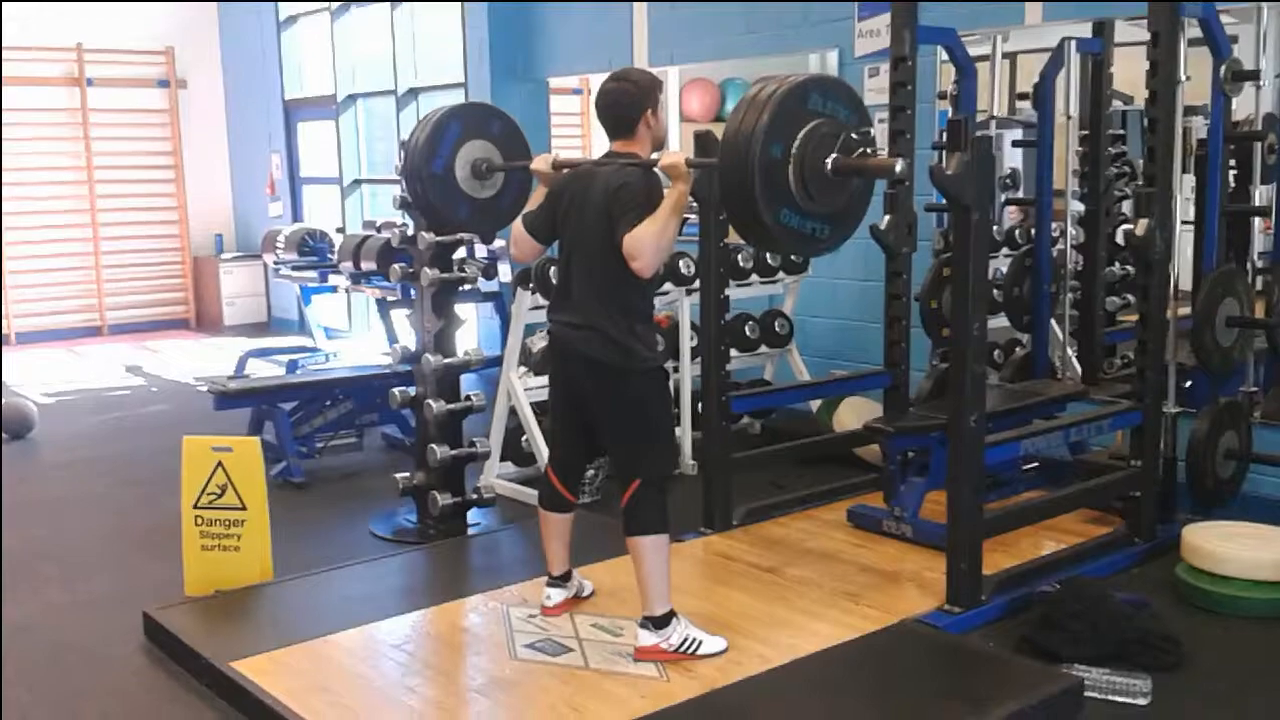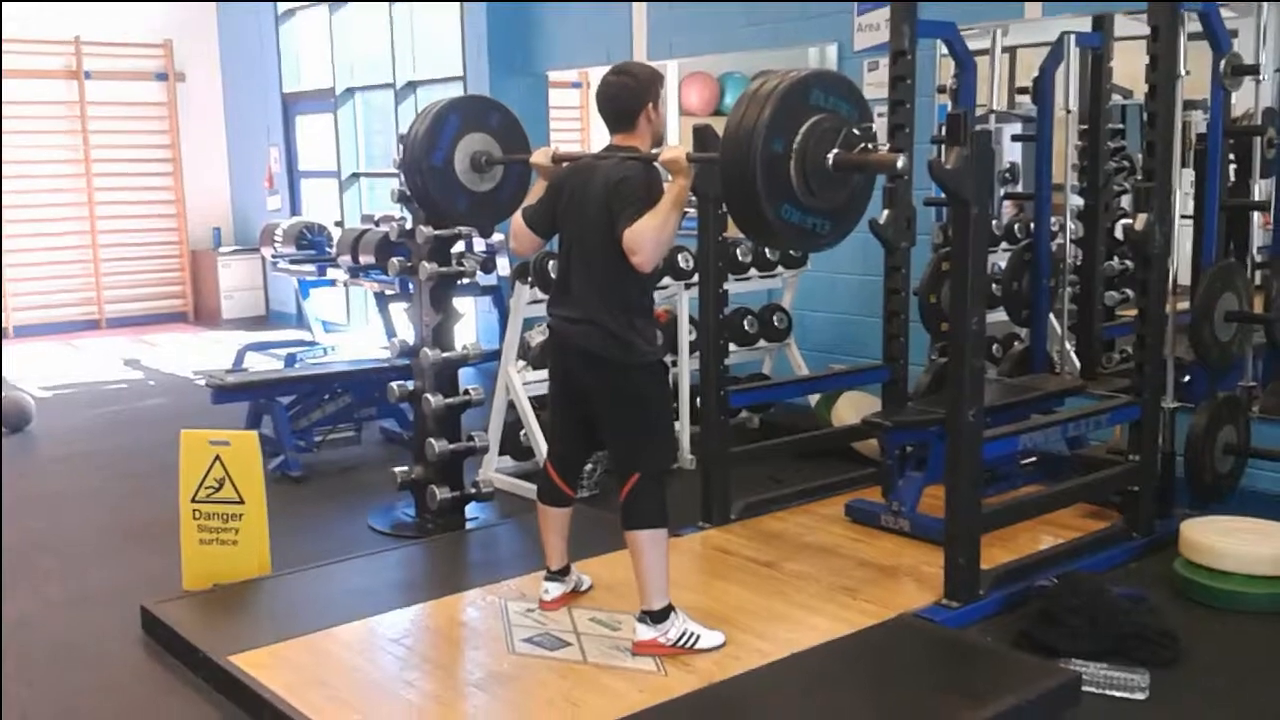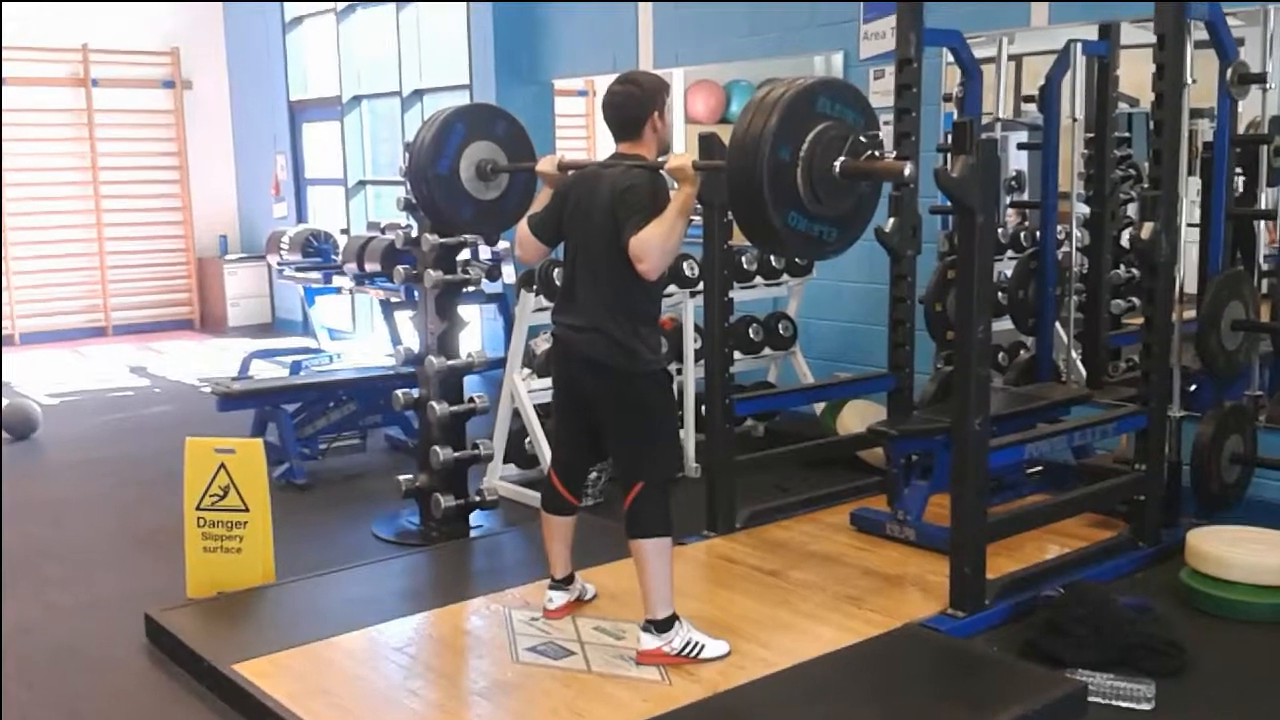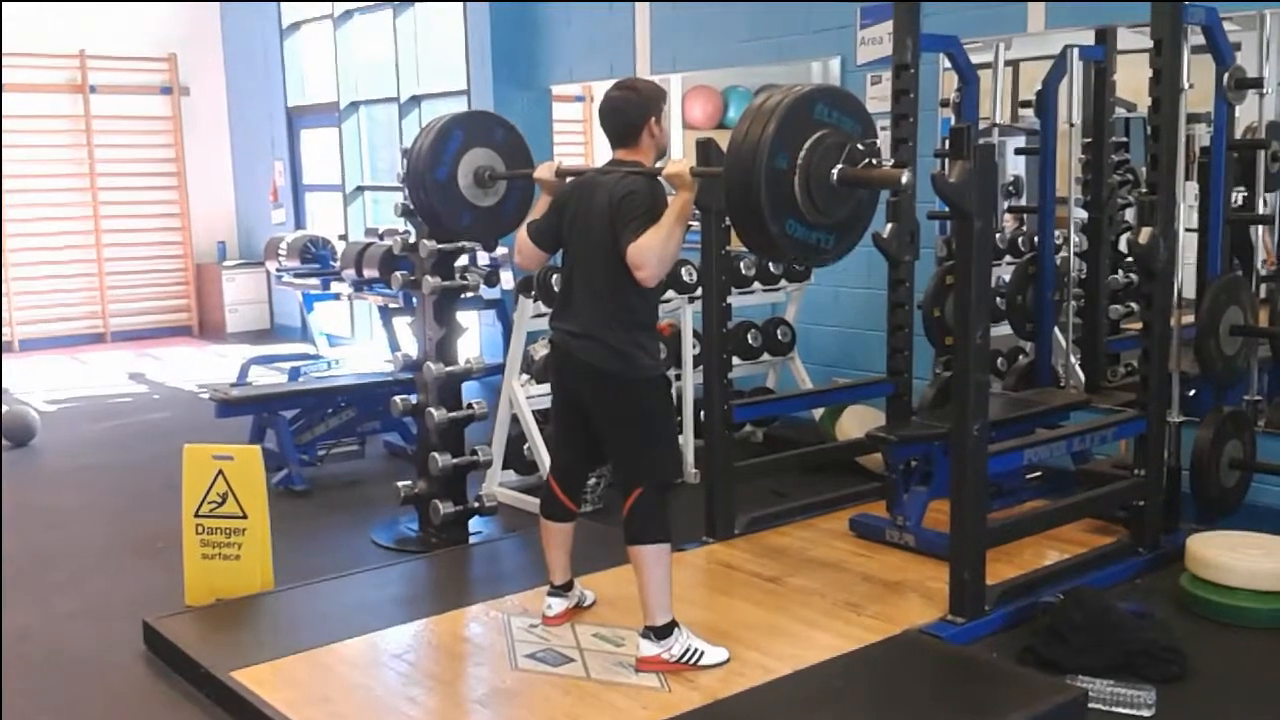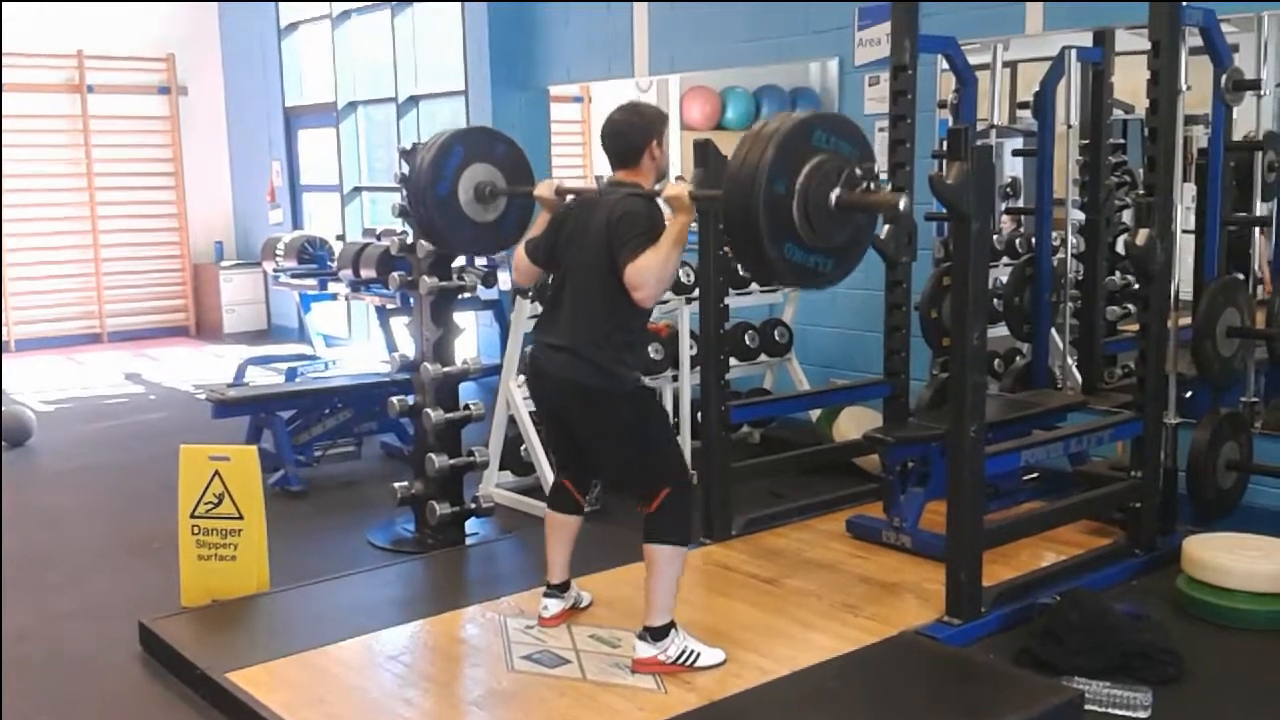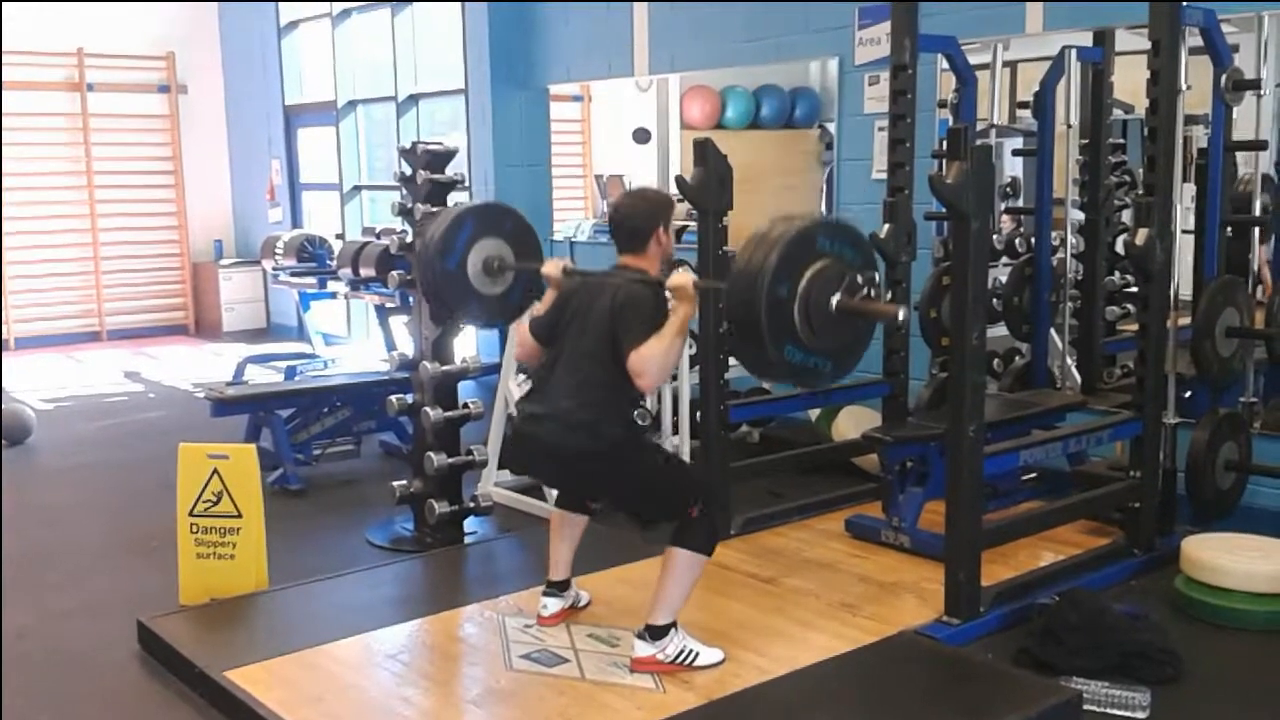
dt=0.4s
person 1, frame 1
left shoulder: (572, 181)
right shoulder: (637, 182)
left elbow: (521, 247)
right elbow: (642, 258)
left wrist: (540, 187)
right wrist: (678, 189)
left hip: (569, 346)
right hip: (620, 357)
left knee: (564, 463)
right knee: (645, 479)
left ankle: (559, 583)
right ankle: (659, 627)
person 1, frame 2
left shoulder: (572, 175)
right shoulder: (637, 177)
left elbow: (520, 241)
right elbow: (642, 252)
left wrist: (540, 181)
right wrist: (679, 185)
left hip: (569, 341)
right hip: (621, 351)
left knee: (563, 457)
right knee: (644, 474)
left ankle: (557, 578)
right ankle: (657, 621)
person 1, frame 3
left shoulder: (578, 183)
right shoulder: (643, 184)
left elbow: (526, 248)
right elbow: (648, 260)
left wrist: (546, 188)
right wrist: (685, 192)
left hip: (573, 349)
right hip: (624, 359)
left knee: (567, 465)
right knee: (648, 482)
left ankle: (561, 585)
right ankle: (661, 630)
person 1, frame 4
left shoulder: (577, 188)
right shoulder: (640, 190)
left elbow: (524, 255)
right elbow: (646, 265)
left wrist: (544, 194)
right wrist: (683, 197)
left hip: (571, 354)
right hip: (622, 365)
left knee: (565, 472)
right knee: (646, 489)
left ankle: (560, 593)
right ankle: (661, 638)
person 1, frame 5
left shoulder: (576, 207)
right shoulder: (636, 209)
left elbow: (521, 272)
right elbow: (644, 286)
left wrist: (545, 211)
right wrist: (681, 219)
left hip: (549, 367)
right hip: (601, 379)
left knee: (573, 473)
right knee: (669, 492)
left ankle: (557, 594)
right ankle: (658, 639)
person 1, frame 6
left shoulder: (581, 286)
right shoulder: (641, 294)
left elbow: (524, 350)
right elbow: (646, 375)
left wrist: (551, 291)
right wrist: (683, 309)
left hip: (529, 434)
right hip: (581, 441)
left knee: (583, 475)
right knee: (699, 508)
left ankle: (556, 594)
right ankle: (658, 641)
